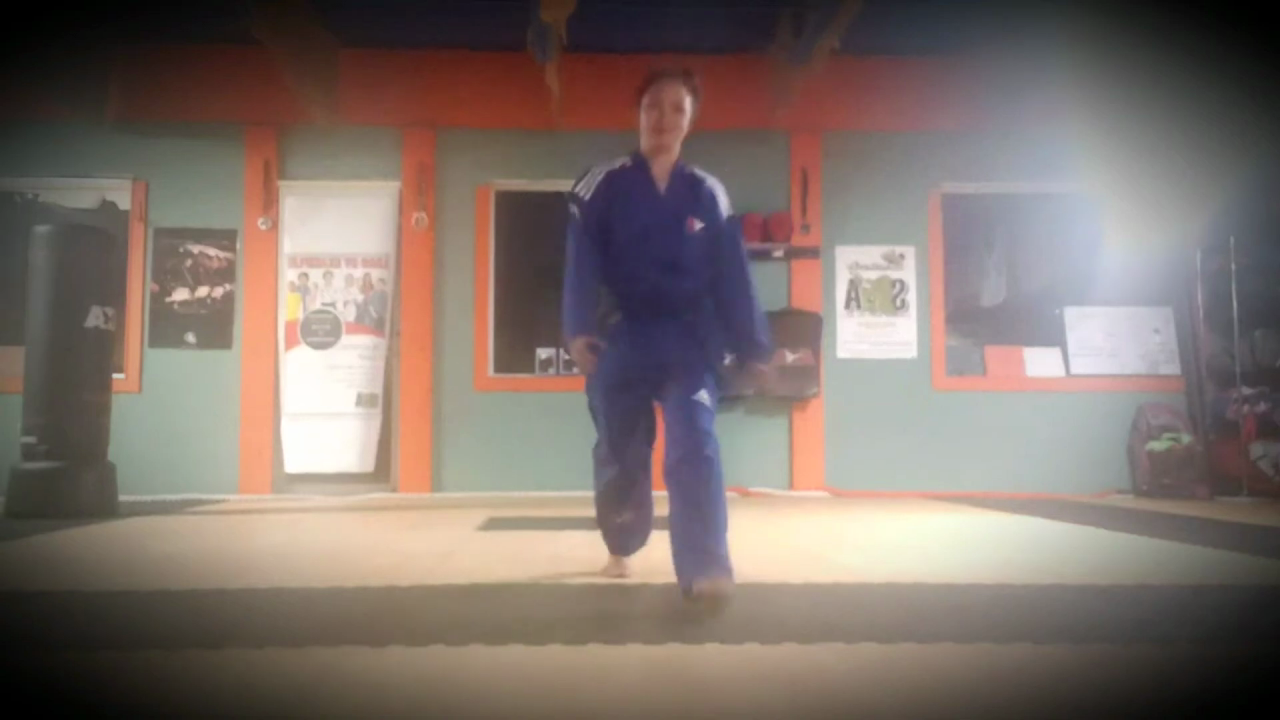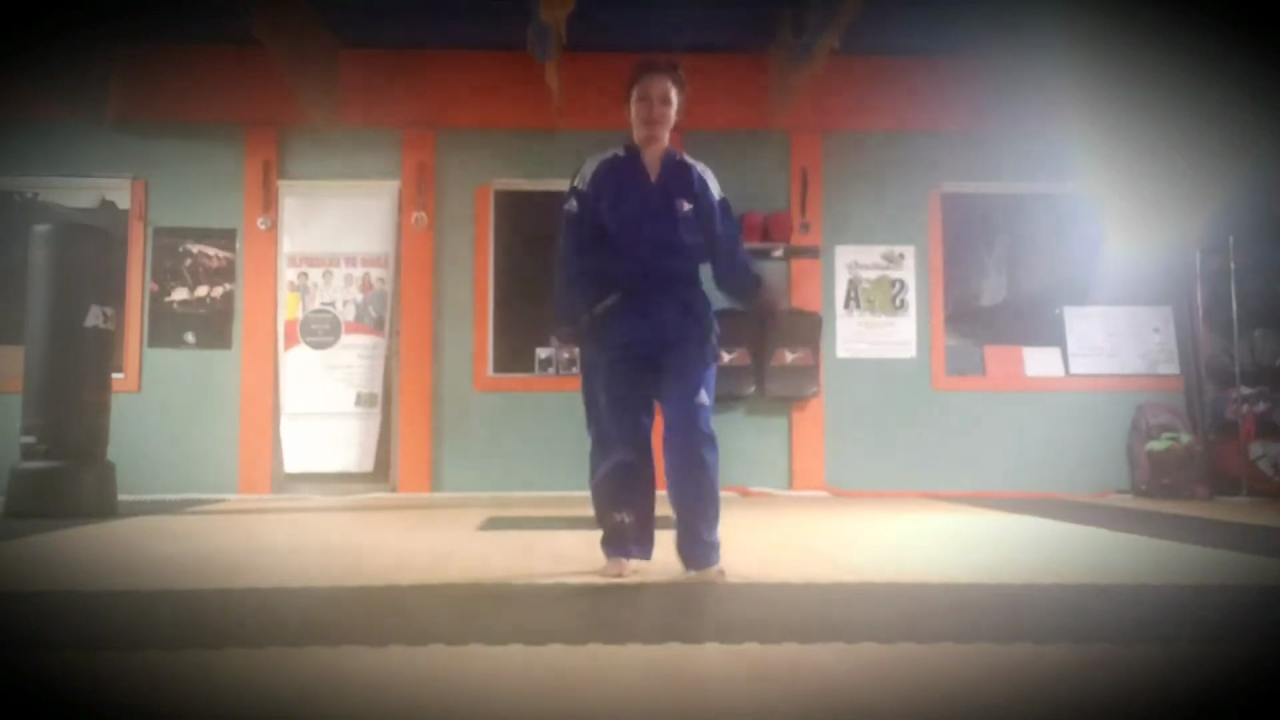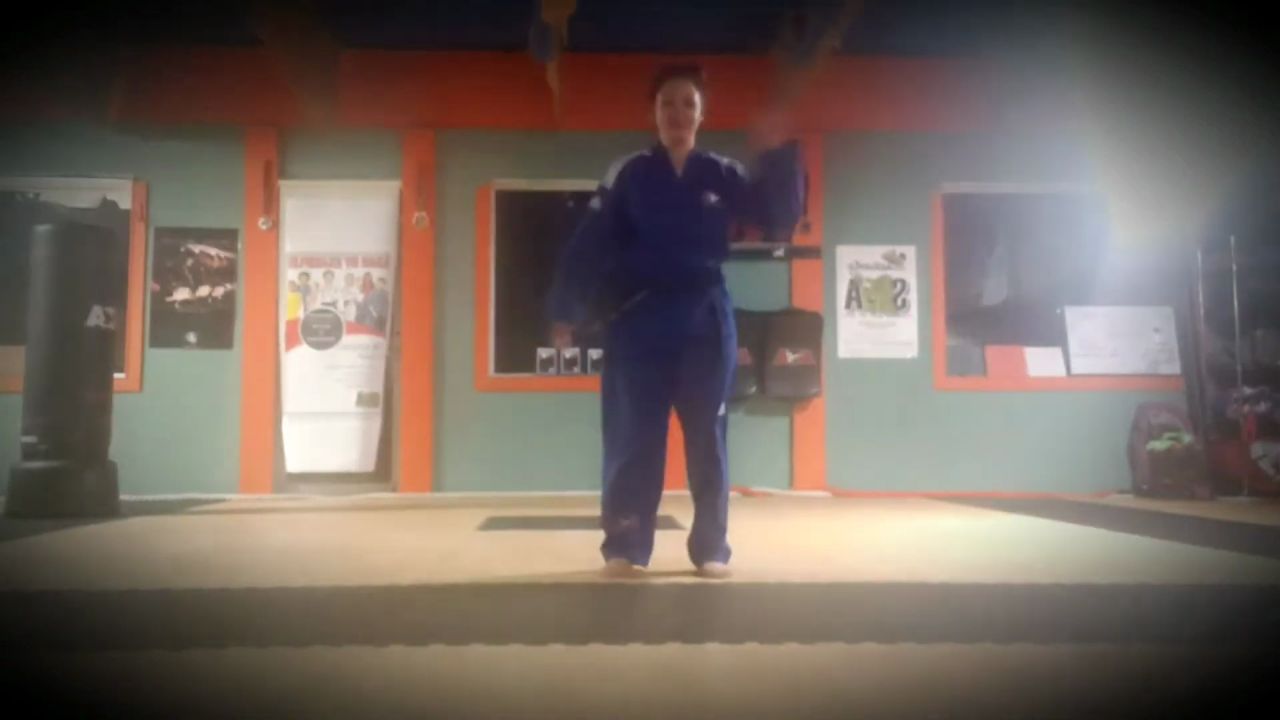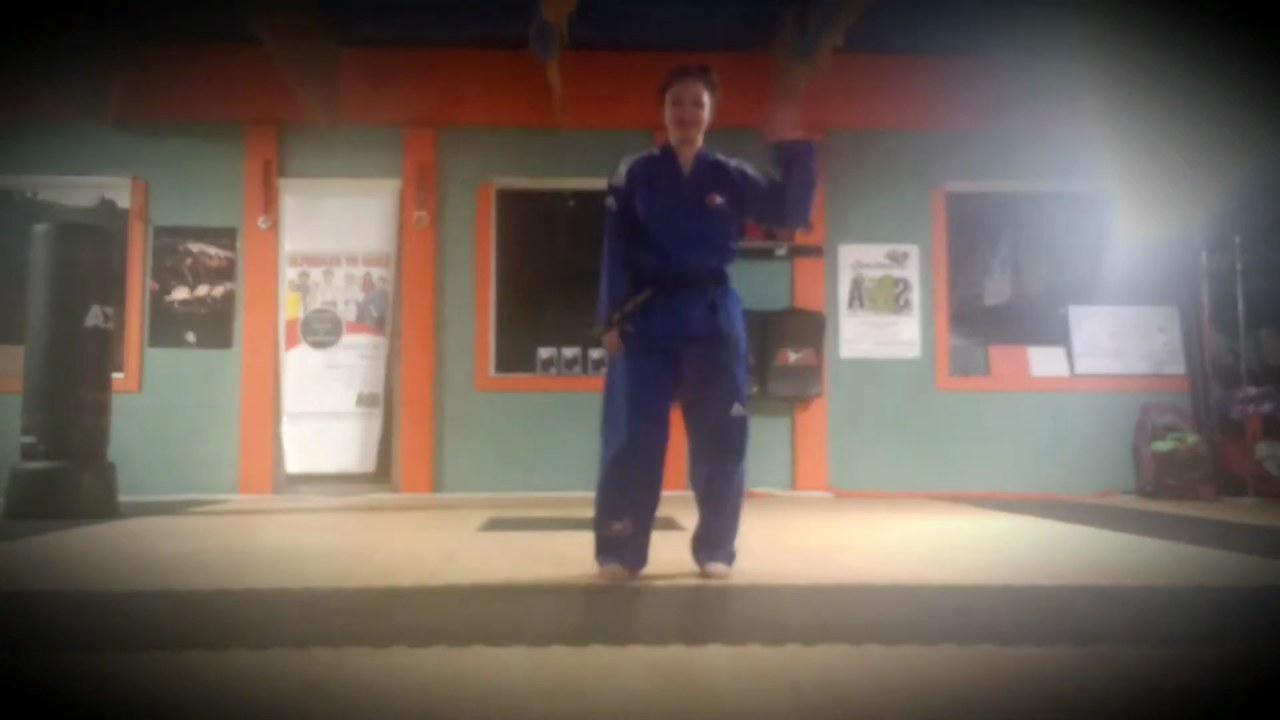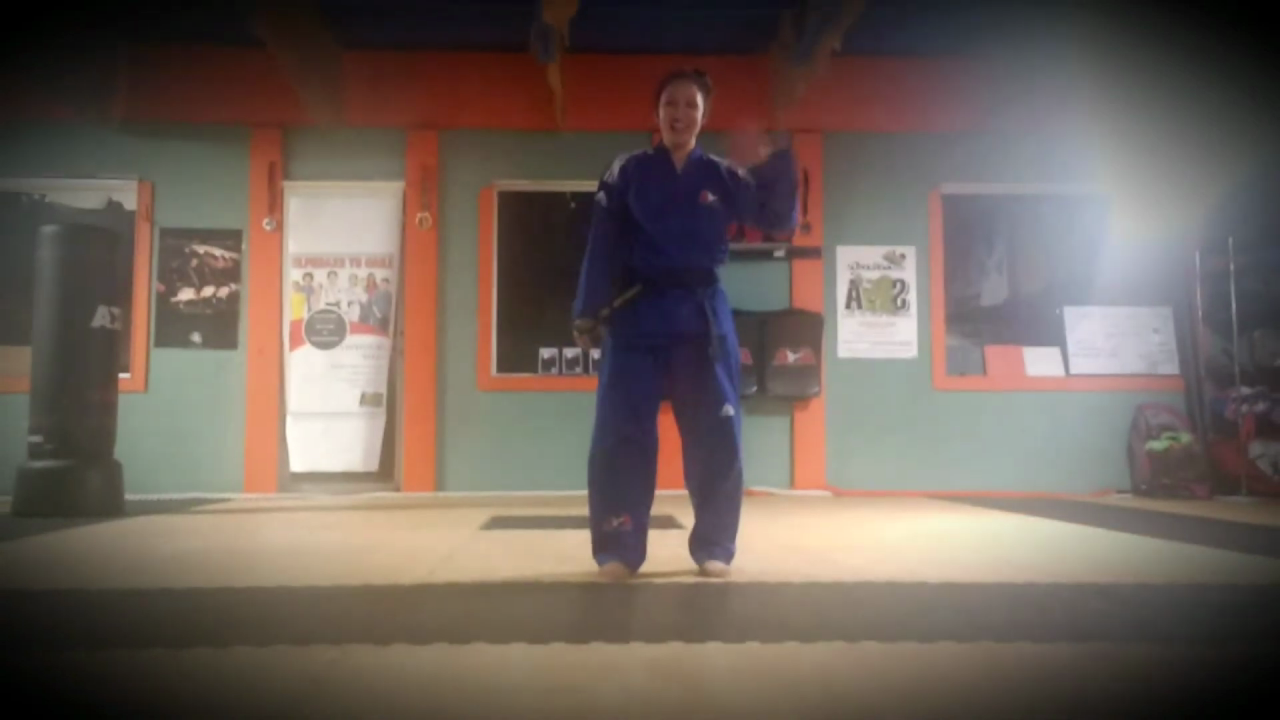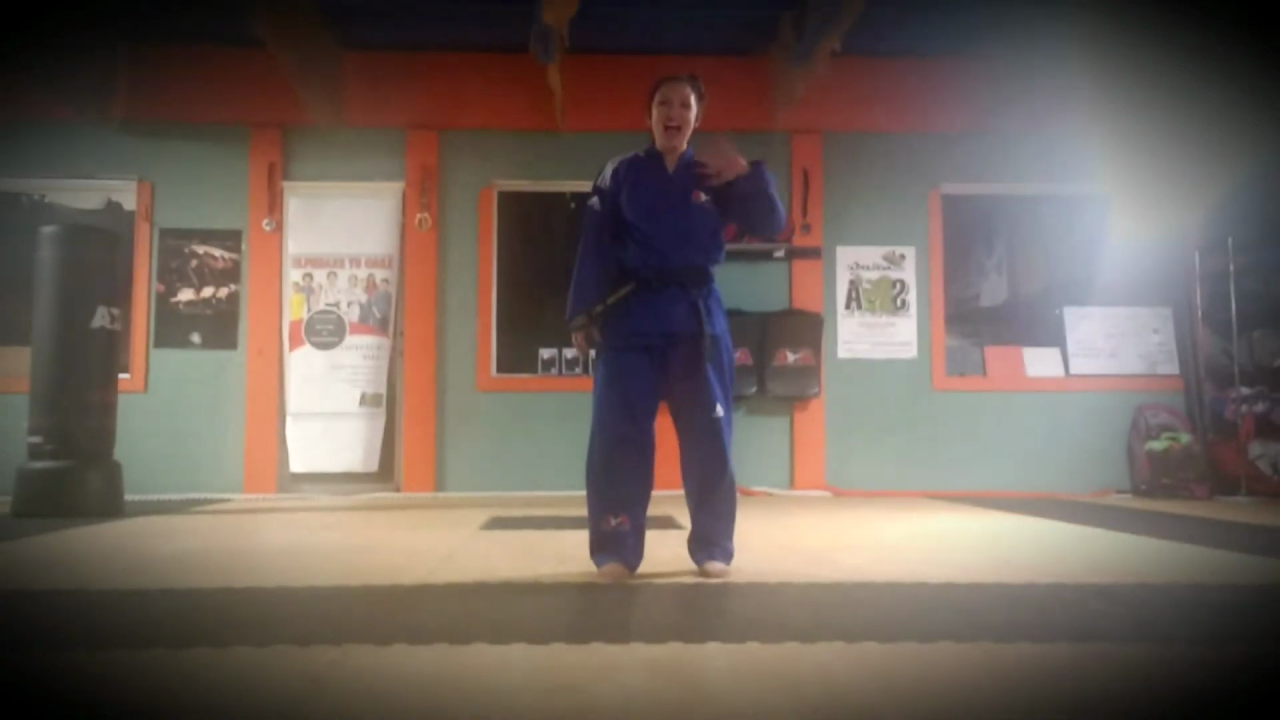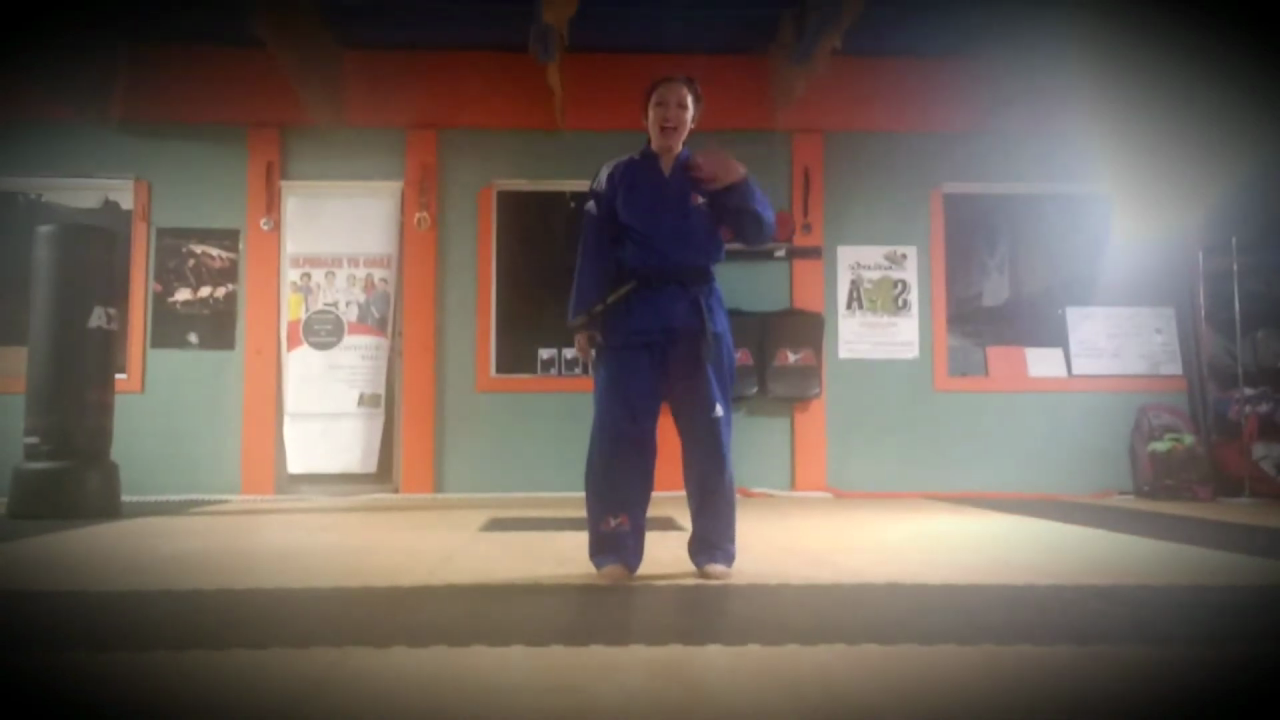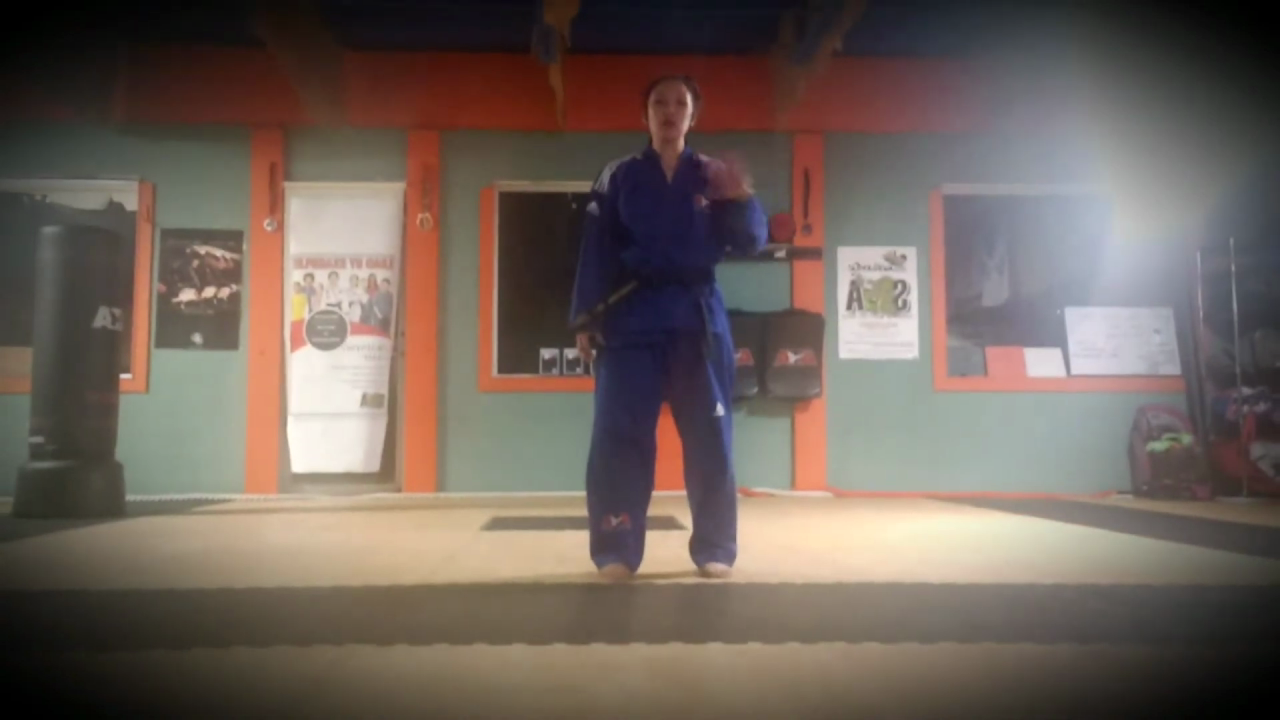
dt=0.3s
person 1, frame 1
left shoulder: (708, 193)
right shoulder: (603, 185)
left elbow: (731, 275)
right elbow: (583, 264)
left wrist: (751, 345)
right wrist: (580, 326)
left hip: (688, 339)
right hip: (620, 339)
left knee: (694, 444)
right knee: (621, 450)
left ankle: (705, 567)
right ankle: (621, 545)
person 1, frame 2
left shoulder: (698, 180)
right shoulder: (598, 176)
left elbow: (725, 253)
right elbow: (574, 255)
left wrist: (754, 292)
right wrist: (568, 324)
left hip: (683, 322)
right hip: (615, 324)
left knee: (691, 433)
right knee: (618, 440)
left ankle: (701, 550)
right ankle: (622, 546)
person 1, frame 3
left shoulder: (725, 174)
right shoulder: (626, 176)
left elbow: (782, 216)
right elbow: (589, 248)
left wrist: (779, 156)
right wrist: (566, 312)
left hip: (706, 317)
right hip: (641, 318)
left knee: (707, 437)
right knee: (635, 437)
left ankle: (710, 547)
right ankle: (625, 548)
person 1, frame 4
left shoulder: (731, 177)
right shoulder: (634, 174)
left elbow: (790, 213)
right elbow: (616, 252)
left wrist: (795, 157)
right wrist: (612, 318)
left hip: (713, 317)
right hip: (648, 317)
left knee: (720, 437)
right knee: (633, 437)
left ankle: (714, 549)
right ankle: (619, 551)
person 1, frame 5
left shoulder: (723, 177)
right shoulder: (626, 172)
left elbow: (781, 218)
right elbow: (603, 247)
left wrist: (771, 163)
right wrist: (588, 312)
left hip: (703, 314)
right hip: (637, 314)
left knee: (715, 434)
right knee: (623, 434)
left ankle: (713, 547)
right ankle: (618, 549)
person 1, frame 6
left shoulder: (716, 177)
right shoulder: (619, 174)
left elbow: (768, 224)
right elbow: (595, 248)
left wrist: (746, 174)
right wrist: (583, 313)
left hip: (697, 314)
right hip: (632, 314)
left knee: (709, 434)
right knee: (619, 434)
left ankle: (712, 547)
right ankle: (616, 550)
person 1, frame 7
left shoulder: (711, 177)
right shoulder: (616, 177)
left elbow: (756, 231)
right elbow: (594, 251)
left wrist: (737, 184)
right wrist: (586, 318)
left hip: (697, 314)
right hip: (631, 314)
left knee: (708, 434)
right knee: (621, 434)
left ankle: (713, 549)
right ankle: (615, 551)
person 1, frame 8
left shoulder: (712, 177)
right shoulder: (618, 177)
left elbow: (748, 241)
right elbow: (596, 252)
left wrist: (741, 201)
right wrist: (588, 319)
left hip: (698, 313)
right hip: (633, 314)
left knee: (708, 434)
right knee: (621, 434)
left ankle: (714, 548)
right ankle: (616, 550)
